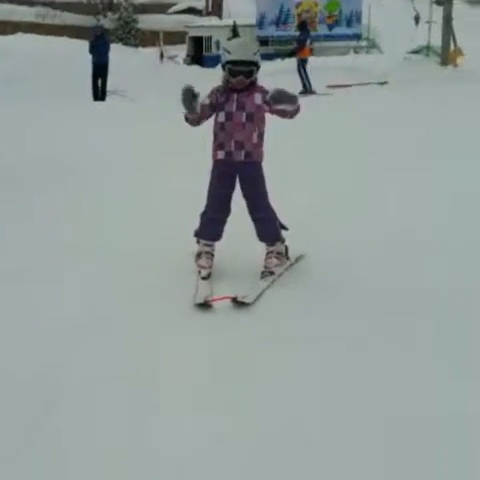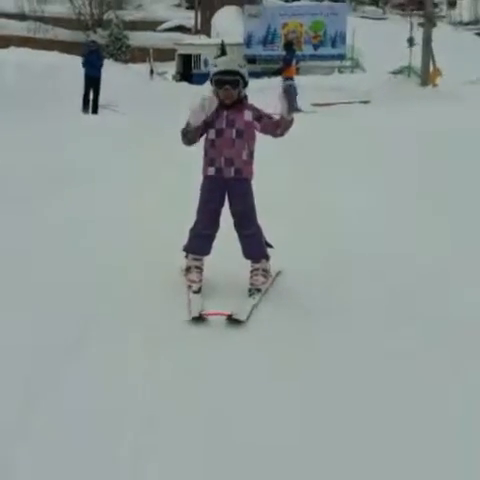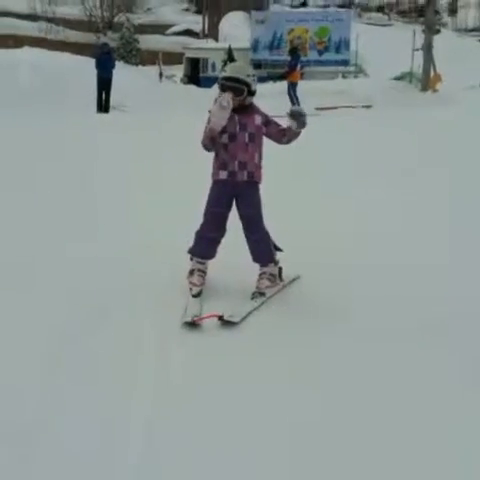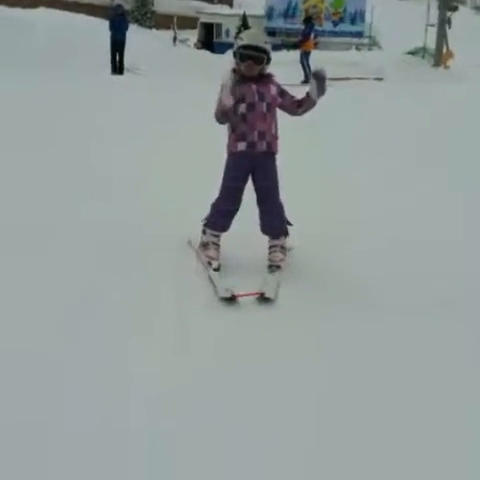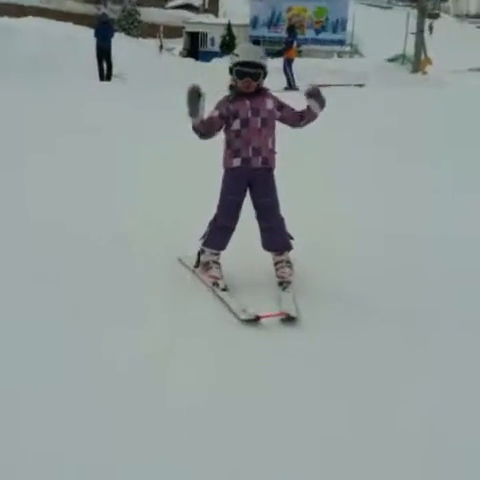
dt=0.4s
person 1, frame 1
left shoulder: (261, 95)
right shoulder: (218, 94)
left elbow: (289, 112)
right elbow: (196, 120)
left wrist: (290, 103)
right wrist: (191, 109)
left hip: (250, 160)
right hip: (222, 159)
left knee: (259, 205)
right knee: (216, 205)
left ankle: (276, 248)
right ankle: (205, 248)
person 1, frame 2
left shoulder: (250, 112)
right shoulder: (207, 111)
left elbow: (277, 129)
right elbow: (188, 140)
left wrist: (287, 112)
right wrist: (194, 120)
left hip: (240, 177)
right hip: (213, 176)
left knee: (246, 223)
right knee: (205, 221)
left ankle: (260, 264)
right ankle: (194, 263)
person 1, frame 3
left shoulder: (258, 117)
right shoulder: (217, 115)
left elbow: (282, 136)
right elbow: (207, 145)
left wrist: (296, 127)
right wrist: (216, 123)
left hip: (249, 181)
right hip: (222, 179)
left knee: (254, 226)
right knee: (212, 225)
left ankle: (269, 268)
right ankle: (198, 266)
person 1, frame 4
left shoulder: (272, 87)
right shoulder: (232, 86)
left elbow: (296, 107)
right elbow: (222, 117)
left wrist: (315, 93)
right wrist: (227, 99)
left hip: (266, 153)
right hip: (239, 152)
left knee: (270, 199)
right knee: (229, 198)
left ankle: (278, 242)
right ankle: (210, 238)
person 1, frame 5
left shoulder: (269, 101)
right shoulder: (227, 103)
left elbow: (295, 118)
right elbow: (206, 131)
left wrist: (313, 109)
right wrist: (195, 114)
left hip: (263, 169)
right hip: (235, 168)
left knee: (270, 215)
right knee: (226, 215)
left ankle: (282, 257)
right ankle: (209, 258)
